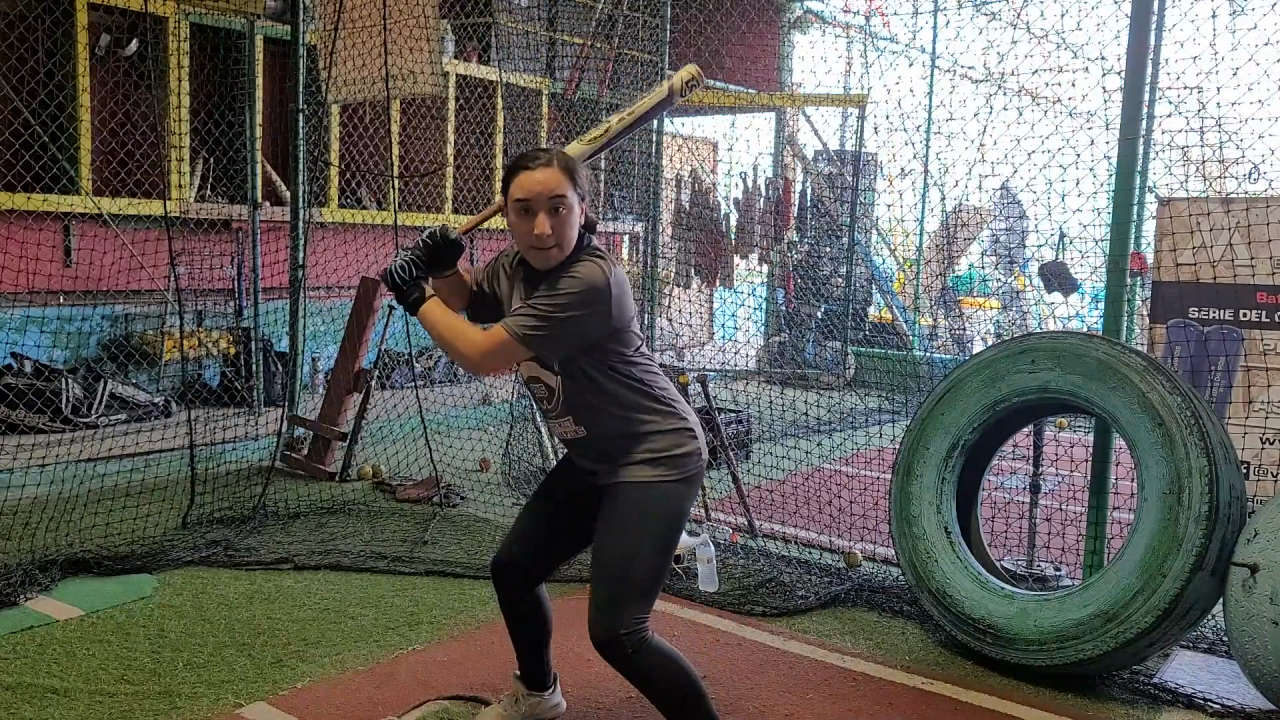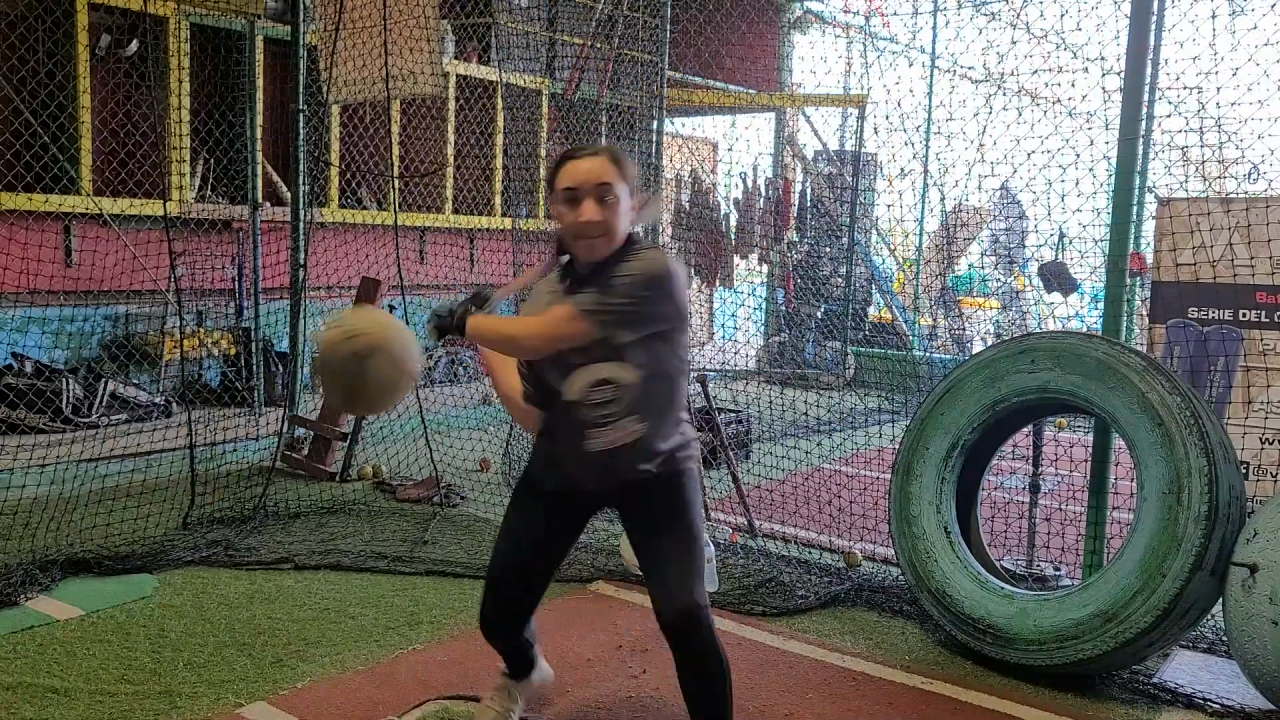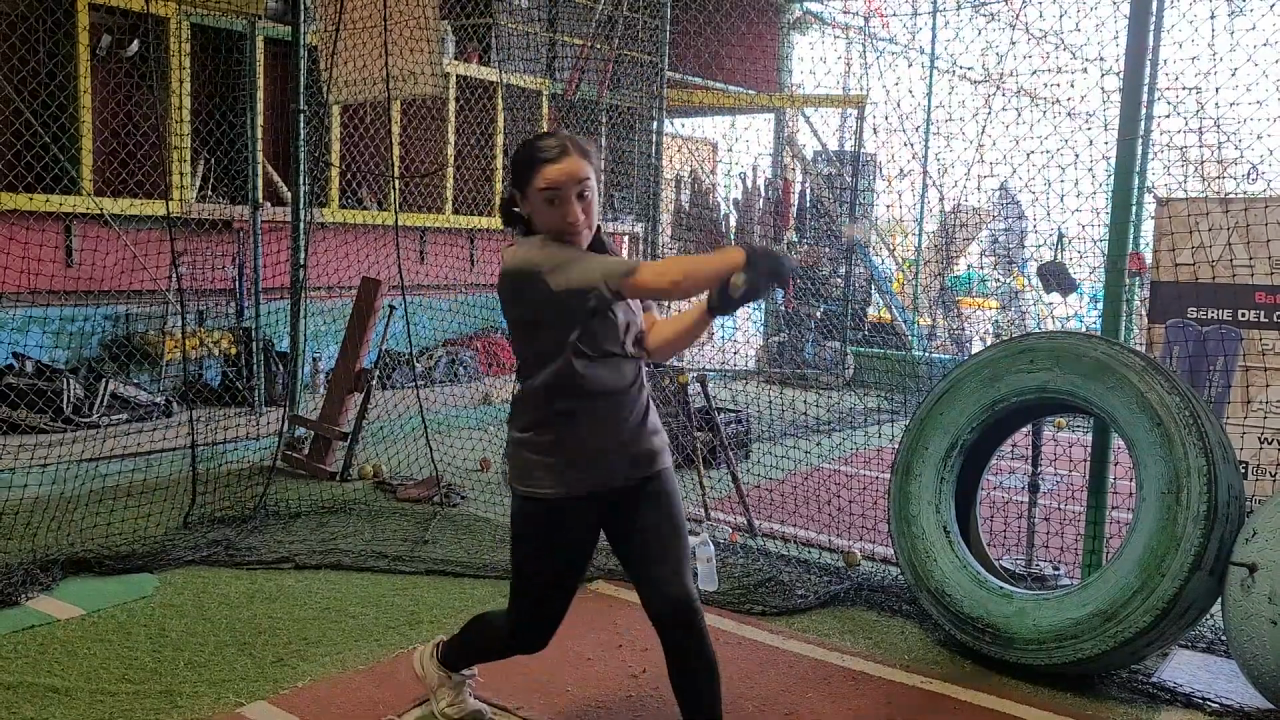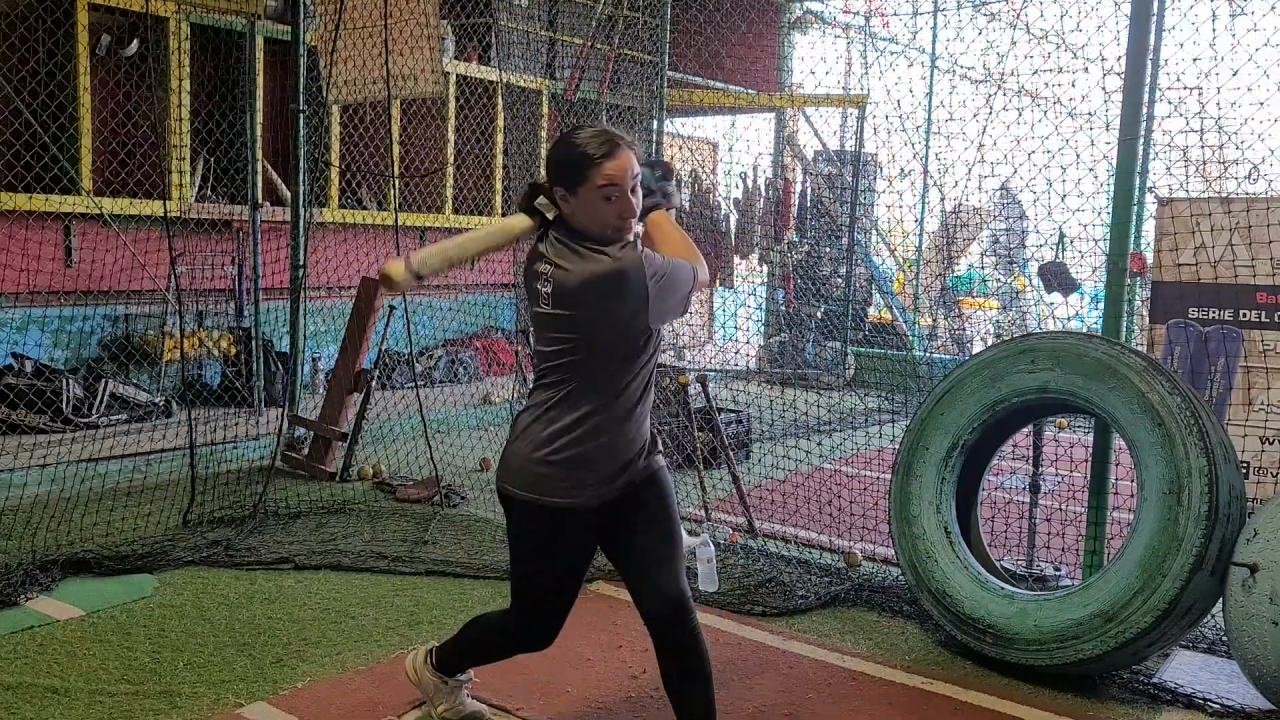
dt=0.3s
person 1, frame 1
left shoulder: (590, 282)
right shoulder: (519, 263)
left elbow: (478, 356)
right elbow: (471, 302)
left wrist: (414, 293)
right wrist: (439, 269)
left hip: (656, 460)
right hip: (593, 459)
left knee: (615, 633)
right knee: (512, 571)
person 1, frame 2
left shoulder: (654, 273)
right shoulder: (551, 284)
left elbow: (540, 335)
left wrist: (466, 321)
right wrist: (519, 396)
left hip: (657, 465)
right hip: (563, 468)
left knee: (685, 616)
right knee: (499, 609)
right ankle: (522, 674)
person 1, frame 3
left shoulder: (595, 257)
right shoulder: (527, 264)
left elbow: (655, 340)
right elbow: (652, 280)
left wrist: (724, 297)
right wrist: (745, 262)
left hip: (637, 462)
right hip: (553, 477)
left knee: (677, 607)
right knee: (532, 626)
right ankle: (443, 660)
person 1, frame 4
left shoulder: (556, 246)
right shoulder: (613, 272)
right elbow: (693, 275)
left wrist: (652, 203)
right wrist: (660, 210)
left hip: (630, 465)
right hip: (553, 479)
left knee: (671, 609)
right knee: (533, 626)
right ankle: (435, 664)
